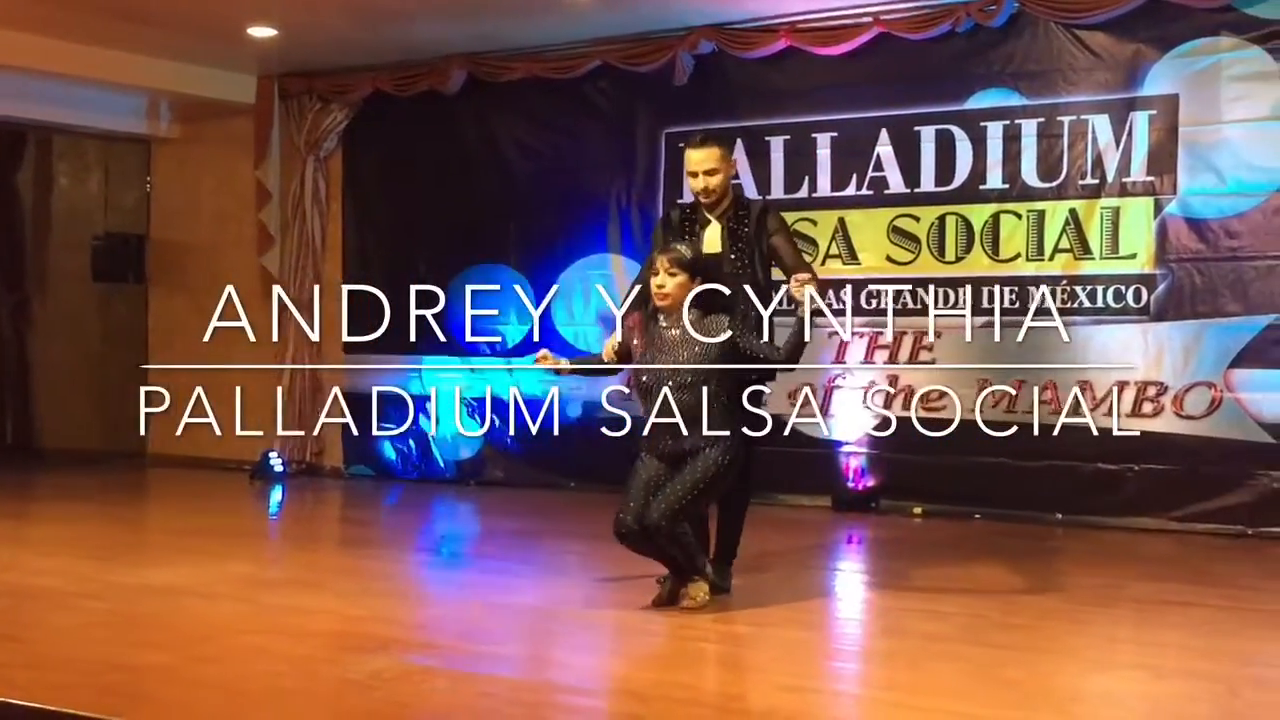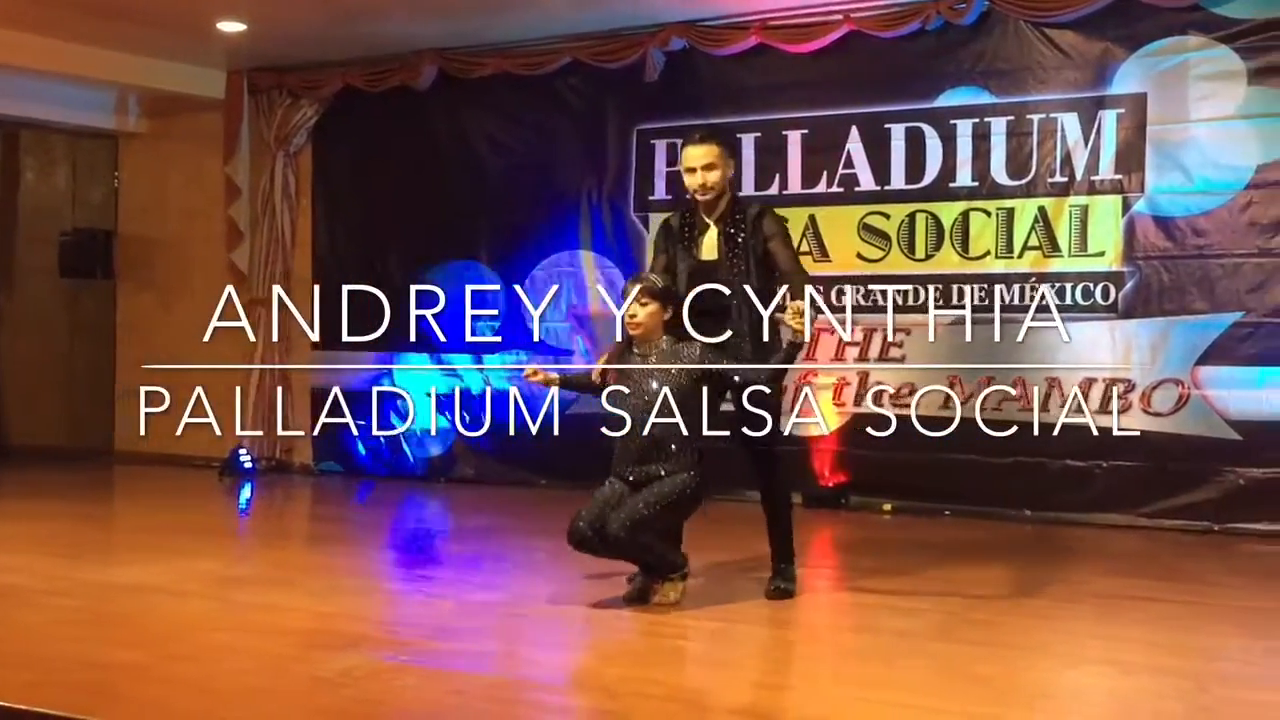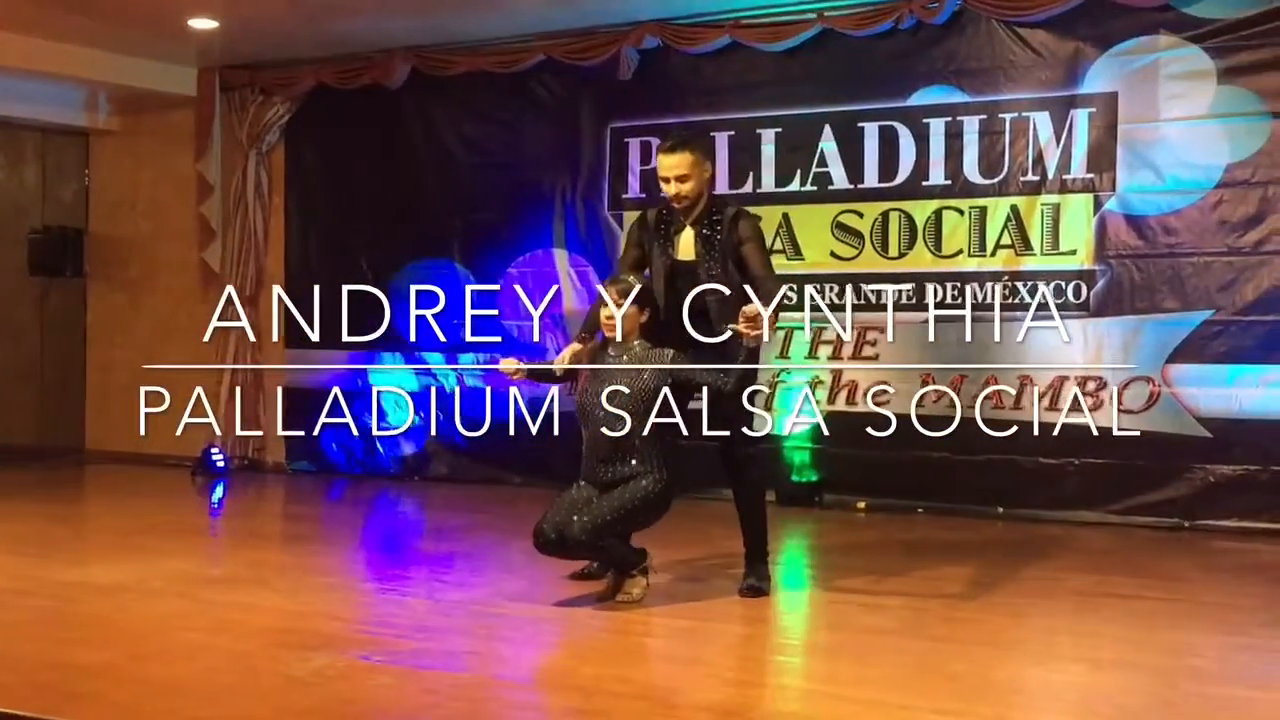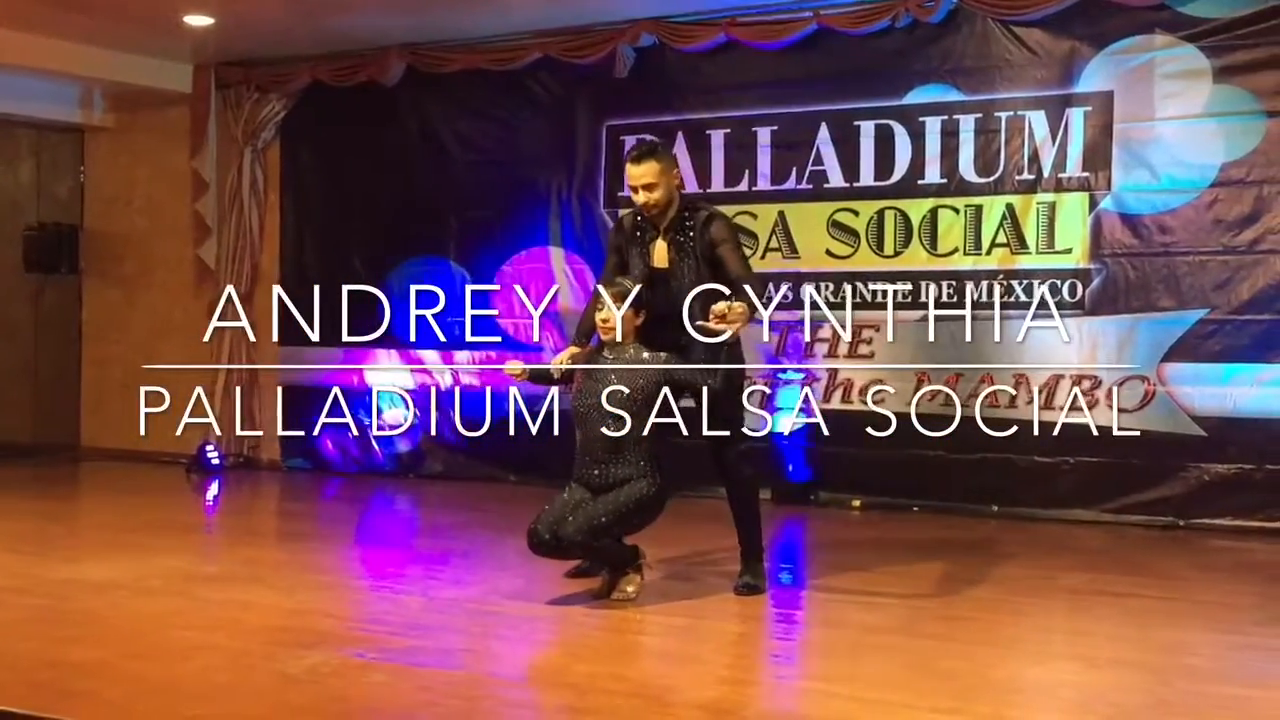
dt=0.5s
person 1, frame 1
left shoulder: (760, 219)
right shoulder: (675, 223)
left elbow: (796, 268)
right elbow: (647, 284)
left wrist: (806, 284)
left ankle: (722, 562)
person 1, frame 2
left shoulder: (760, 222)
right shoulder: (675, 229)
left elbow: (795, 279)
left wrist: (800, 307)
left hip: (752, 356)
left knee: (762, 456)
left ankle: (783, 564)
person 1, frame 3
left shoulder: (735, 224)
right shoulder: (650, 226)
left elbow: (766, 286)
left wrist: (762, 314)
right wrist: (582, 340)
left hip: (725, 354)
right hip: (669, 352)
left knee: (735, 454)
left ankle: (757, 563)
person 1, frame 4
left shoulder: (709, 226)
right shoulder: (626, 230)
left elbow: (744, 284)
left wrist: (739, 310)
right wrist: (578, 344)
left hip: (710, 356)
right hip: (653, 354)
left knee: (729, 454)
left ankle: (752, 561)
person 2, frame 1
left shoulder: (720, 327)
right shoulder: (637, 328)
left elbow: (783, 358)
right elbow: (611, 363)
right wrist: (564, 366)
left hip: (711, 446)
right hip: (659, 448)
left knee: (660, 516)
right knee: (628, 526)
left ankle: (699, 572)
right ankle: (679, 572)
person 2, frame 2
left shoulder: (692, 356)
right shoulder: (619, 357)
left elbow: (761, 379)
right elbow: (598, 382)
left wrist: (794, 342)
right wrist: (554, 379)
left hip: (678, 475)
right hip: (626, 474)
left knee: (620, 528)
right knee: (582, 533)
left ankle: (673, 569)
right ankle: (651, 568)
person 2, frame 3
left shoulder: (663, 361)
right shoulder: (591, 357)
left elbow: (728, 385)
right elbow: (557, 373)
left wrist: (748, 343)
right wrist: (523, 371)
left hip: (645, 480)
right hip: (594, 479)
left knee: (581, 531)
right knee: (547, 537)
left ankle: (634, 565)
right ankle: (619, 564)
person 2, frame 4
left shoulder: (656, 364)
right shoulder: (586, 361)
right elbow: (554, 375)
right wrist: (525, 372)
left hip: (637, 483)
right hip: (586, 481)
left knee: (576, 532)
right knee: (541, 538)
left ankle: (628, 563)
right ankle: (613, 561)
